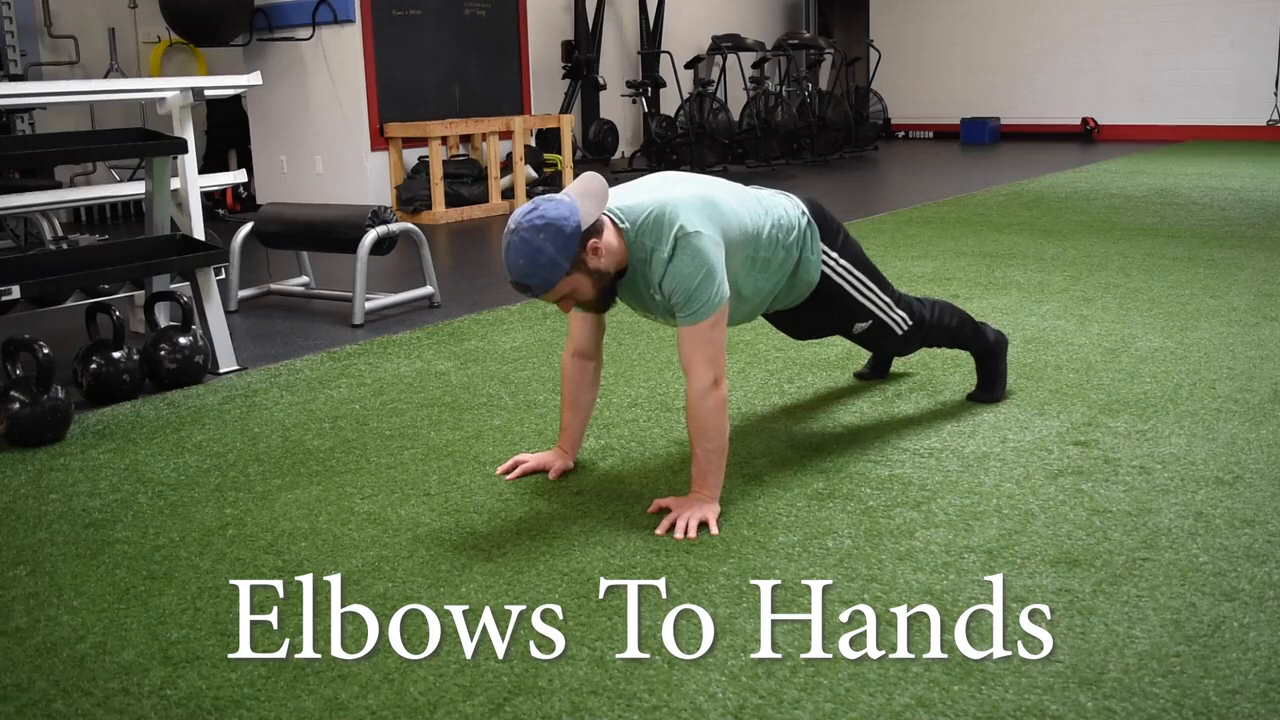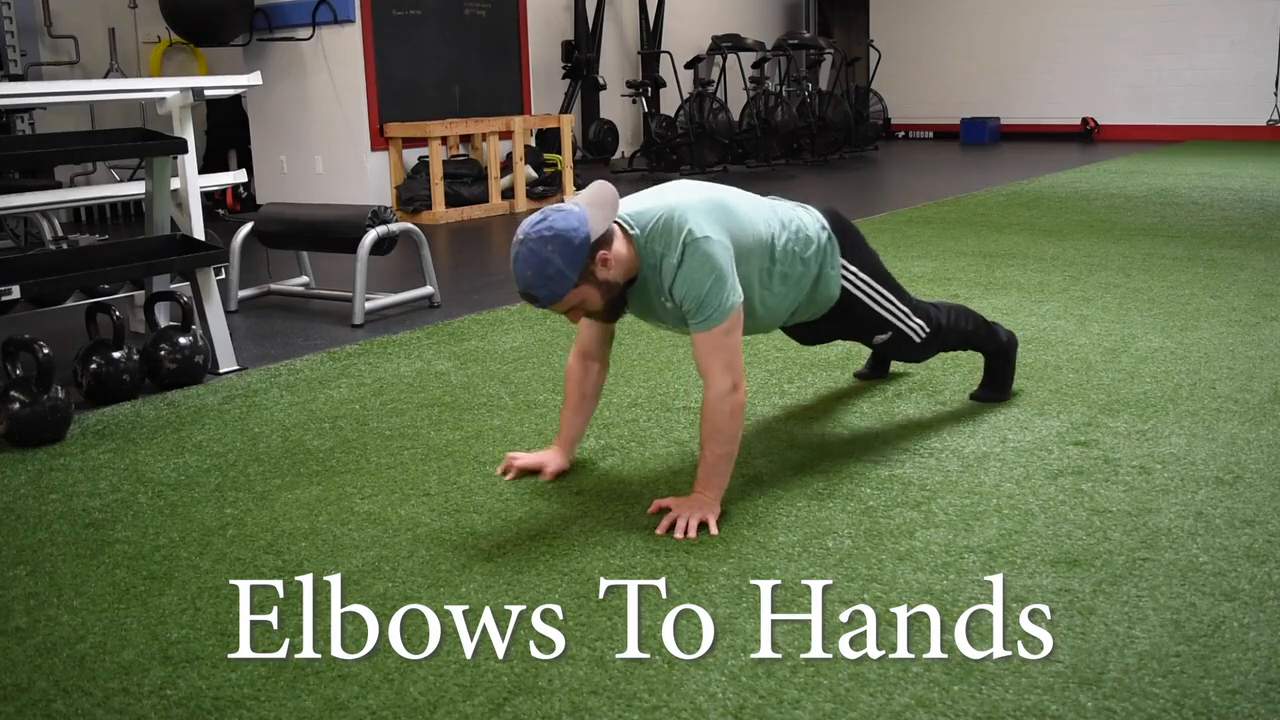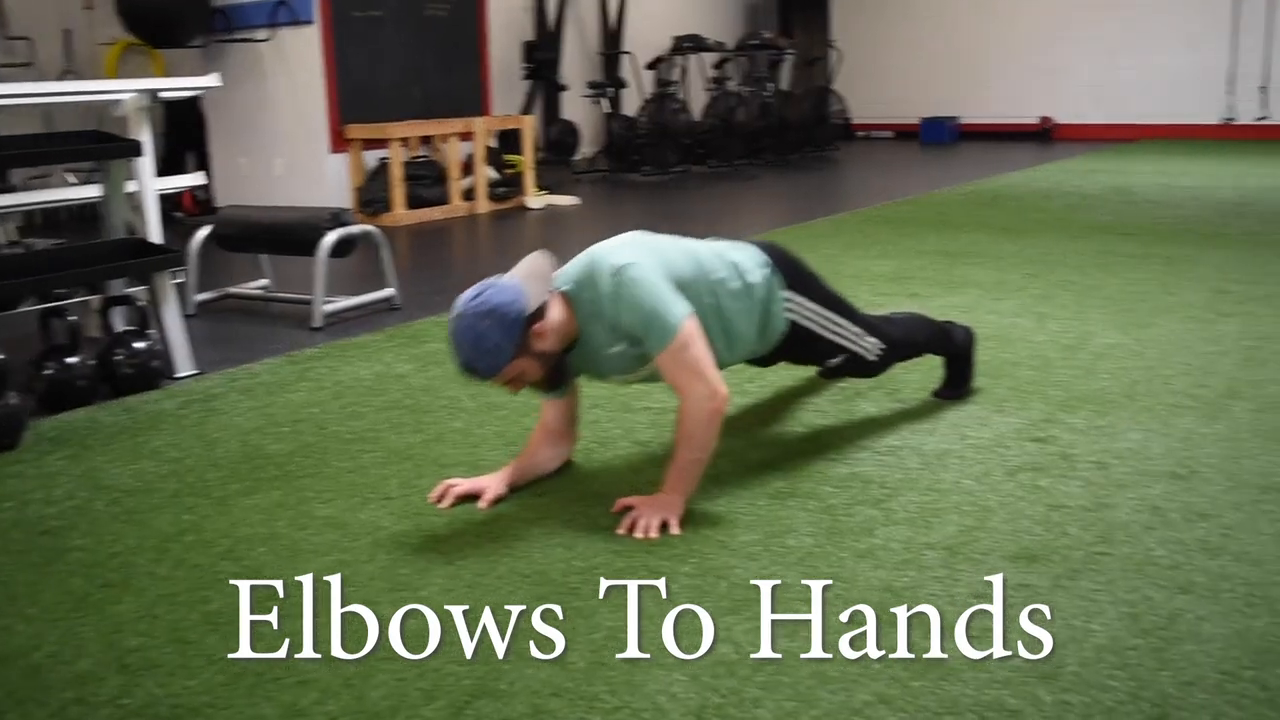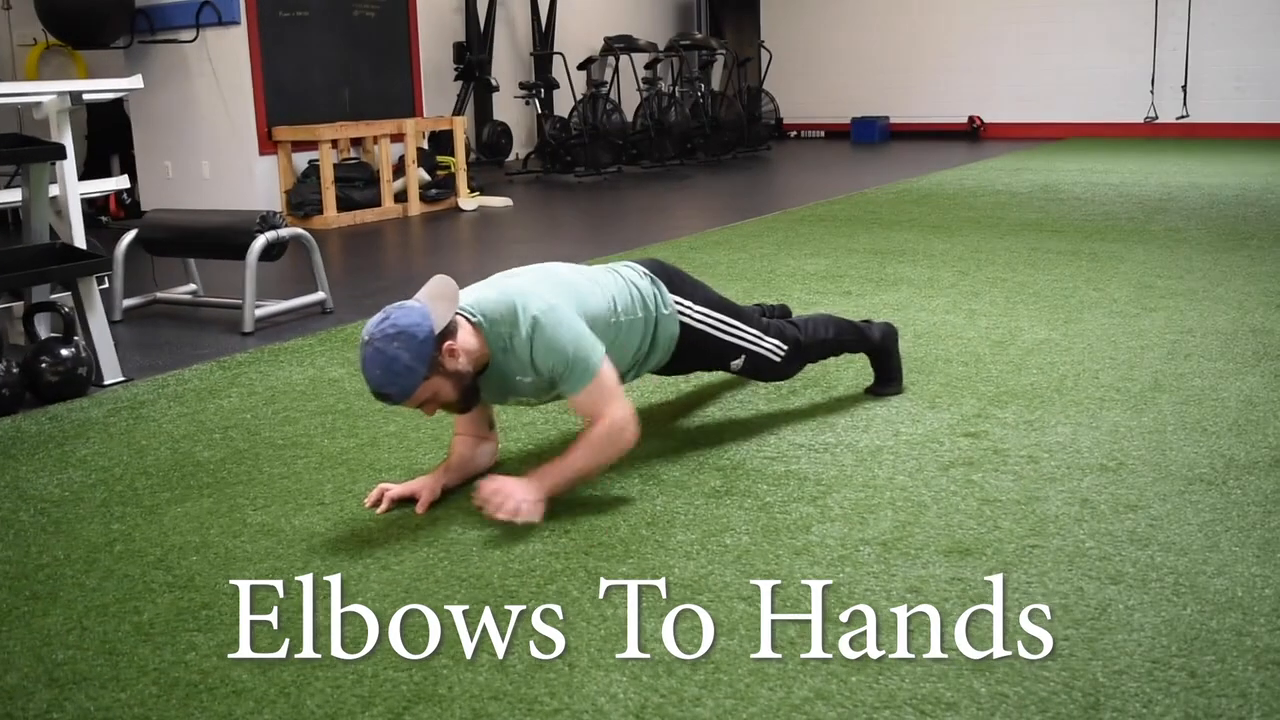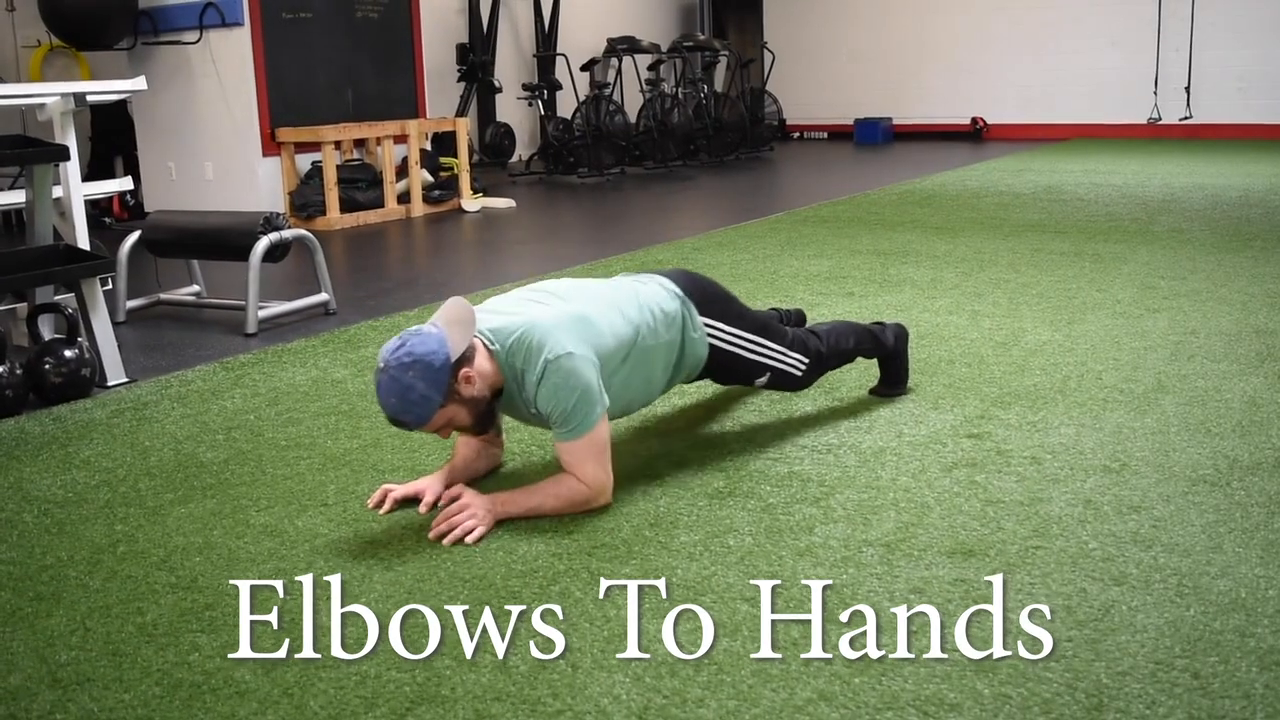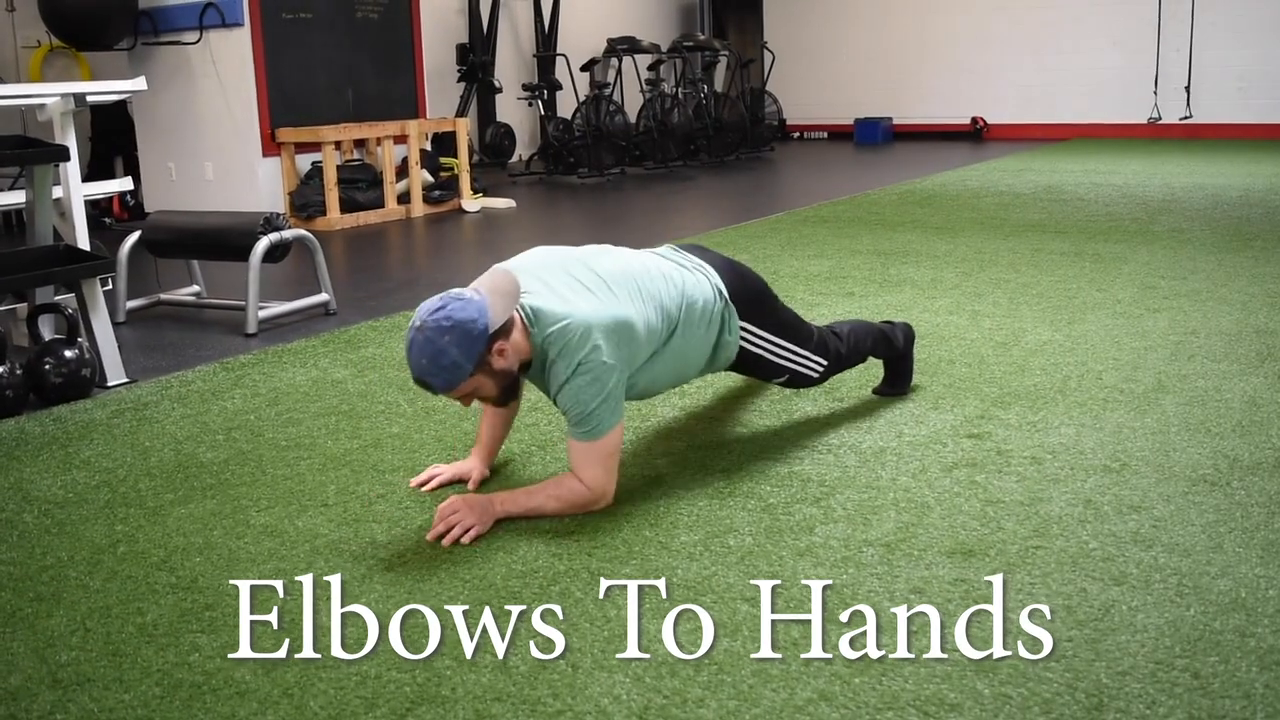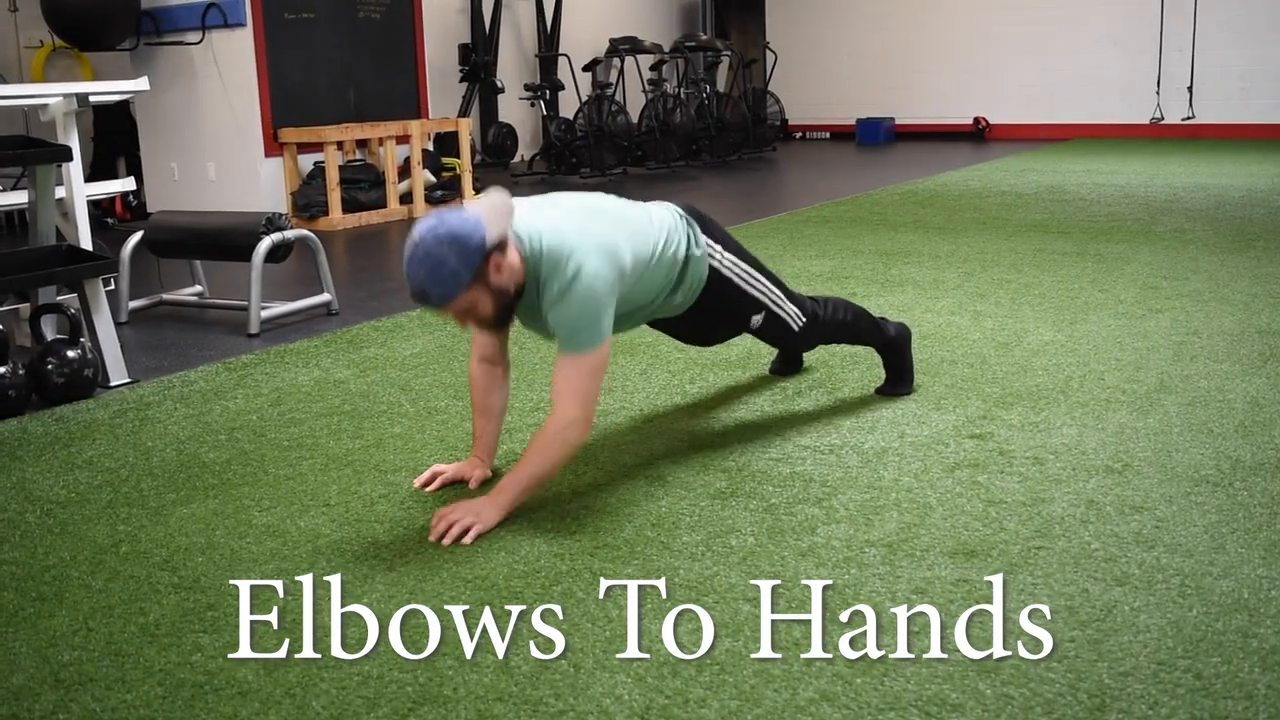
dt=0.5s
person 1, frame 1
left shoulder: (681, 242)
right shoulder: (581, 239)
left elbow: (707, 382)
right elbow: (582, 356)
left wrist: (705, 496)
right wrist: (565, 450)
left hip: (803, 247)
right hip: (760, 267)
left knee: (902, 324)
right knee: (822, 330)
left ankle: (984, 344)
right ankle: (883, 355)
person 1, frame 2
left shoulder: (691, 247)
right shoulder: (592, 246)
left elbow: (726, 386)
right elbow: (588, 359)
left wrist: (706, 497)
right wrist: (561, 449)
left hip: (823, 259)
right hip: (780, 280)
left knee: (917, 334)
right knee: (832, 337)
left ankle: (996, 344)
right ankle: (881, 352)
person 1, frame 3
left shoulder: (623, 286)
right shoulder: (546, 327)
left elbow: (708, 396)
right elbow: (558, 435)
left wrist: (670, 499)
right wrist: (506, 475)
left hip: (767, 291)
right hip: (737, 321)
left knee: (871, 350)
left ankle: (952, 341)
right ankle: (834, 341)
person 1, frame 4
left shoulder: (541, 327)
right shoulder: (447, 337)
left elbow: (619, 424)
right elbow: (478, 441)
left wrist: (533, 486)
right wrist: (438, 477)
left hip: (660, 307)
right hip: (619, 310)
left knee: (783, 353)
left ankle: (873, 338)
right ankle: (769, 314)
person 1, frame 5
left shoulder: (553, 364)
right shoulder: (464, 347)
left elbow: (593, 486)
right elbow: (486, 446)
left wrist: (493, 507)
right wrist: (440, 477)
left hip: (689, 316)
right hip: (646, 299)
left knee: (803, 361)
left ankle: (885, 341)
right ankle: (782, 318)
person 1, frame 6
left shoulder: (582, 354)
right shoulder: (500, 288)
left elbow: (596, 489)
right elbow: (511, 380)
left wrist: (493, 505)
right wrist: (480, 456)
left hip: (724, 310)
right hip: (677, 269)
left knee: (818, 359)
left ankle: (893, 341)
person 1, frame 7
left shoulder: (575, 273)
right shoulder: (481, 258)
left elbow: (573, 417)
right elbow: (488, 361)
left wrist: (499, 501)
right wrist: (480, 462)
left hip: (687, 254)
right hip: (647, 292)
left knee: (796, 321)
right knee: (717, 330)
left ankle: (888, 338)
right ankle: (791, 347)
